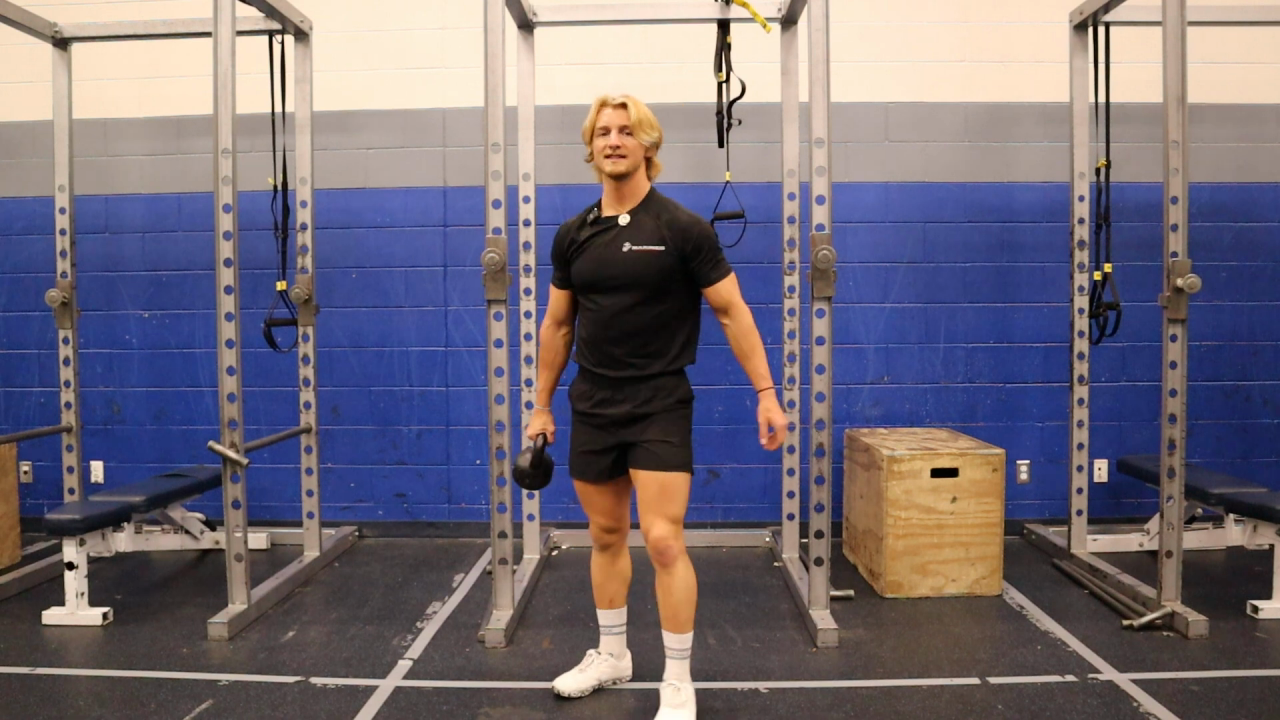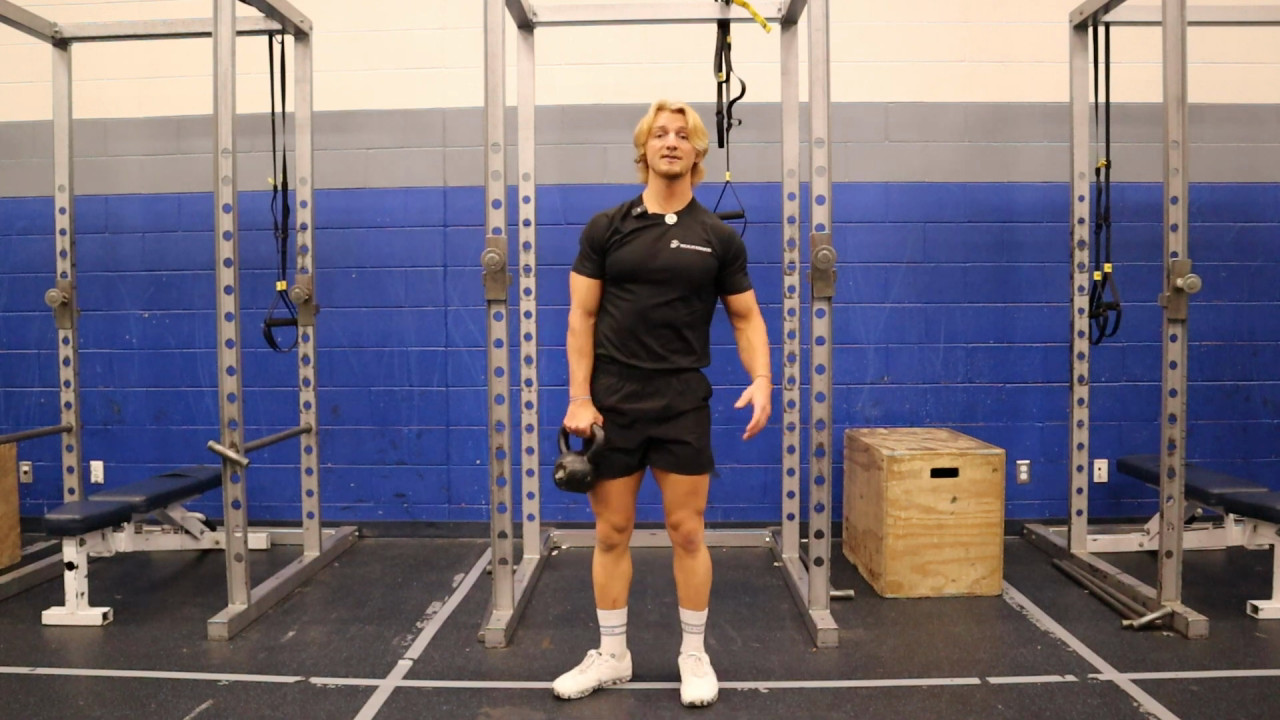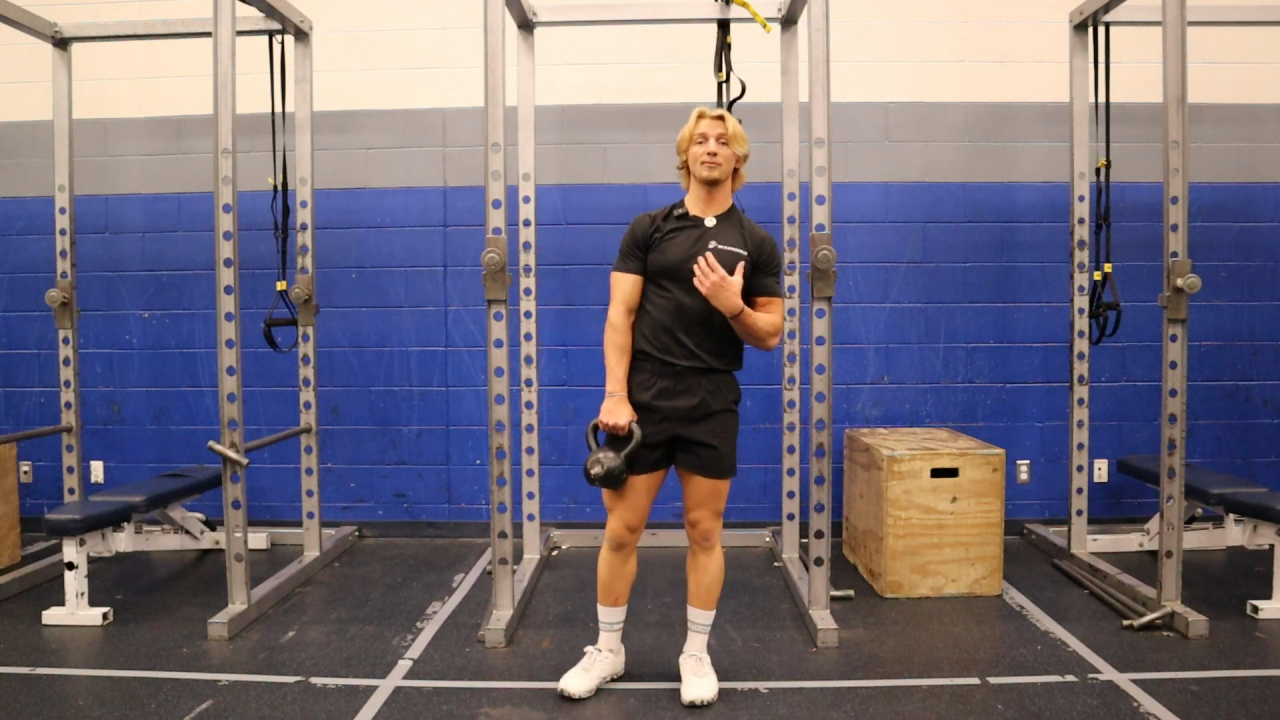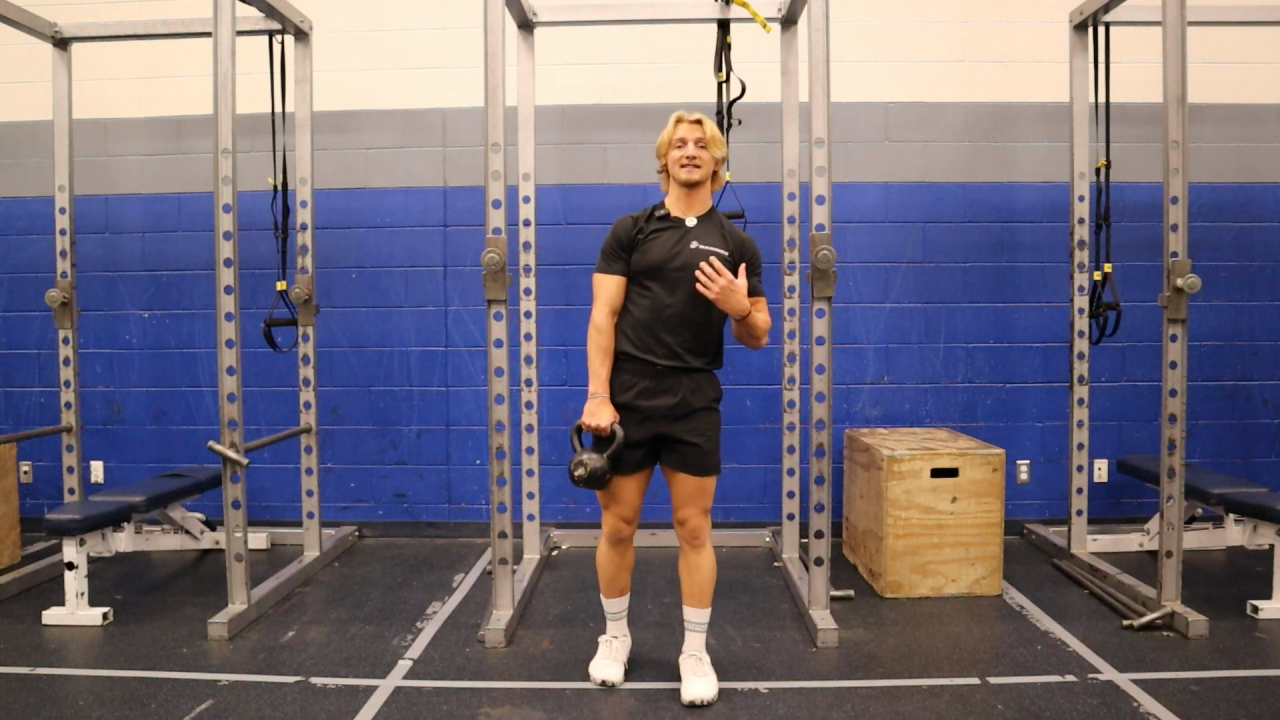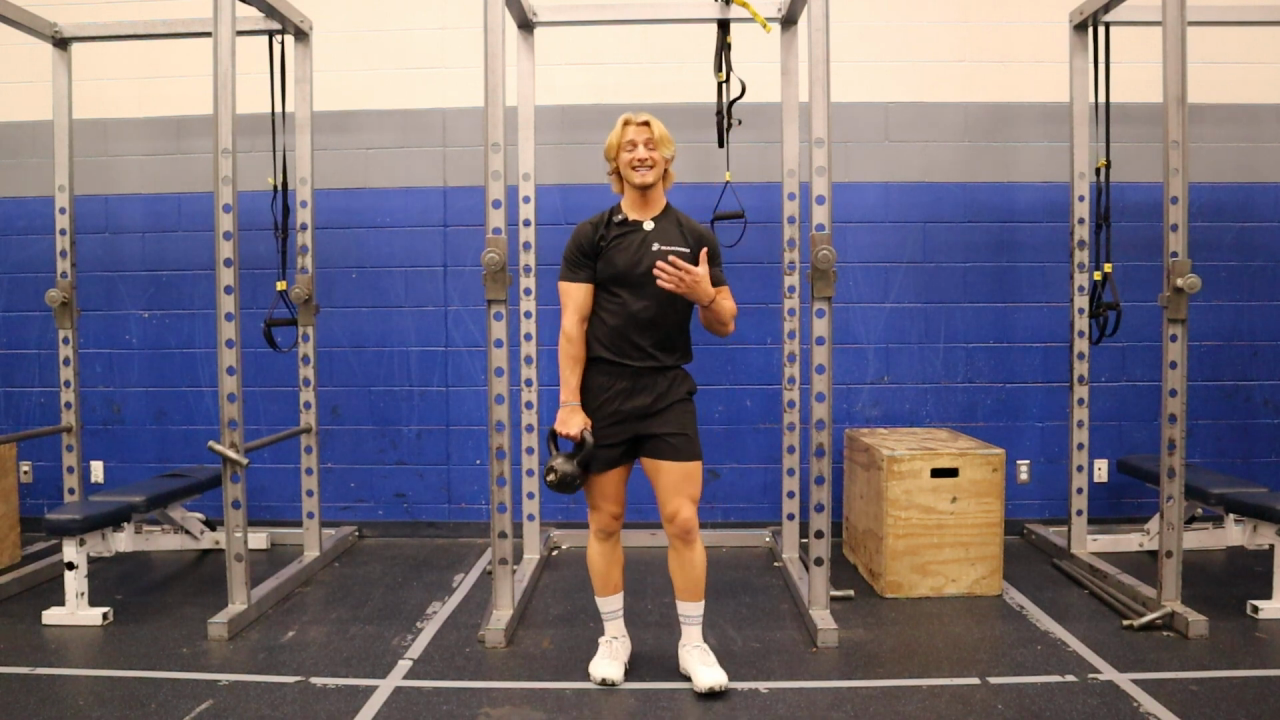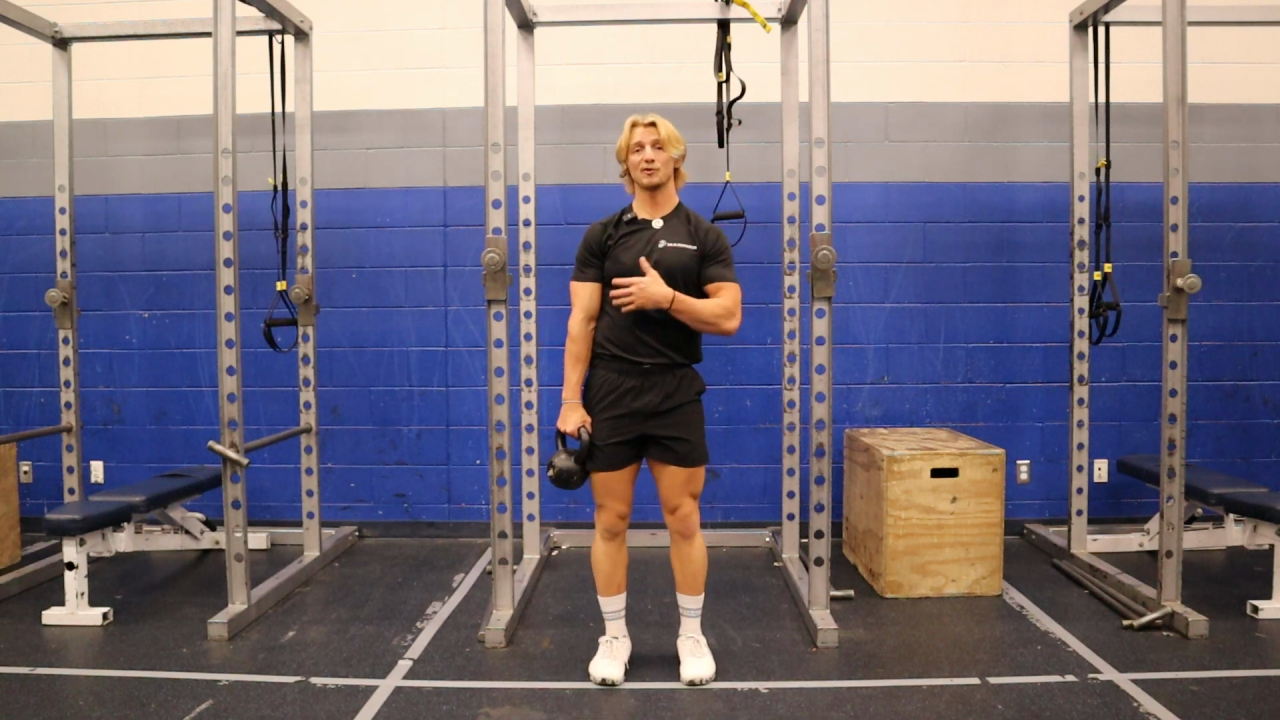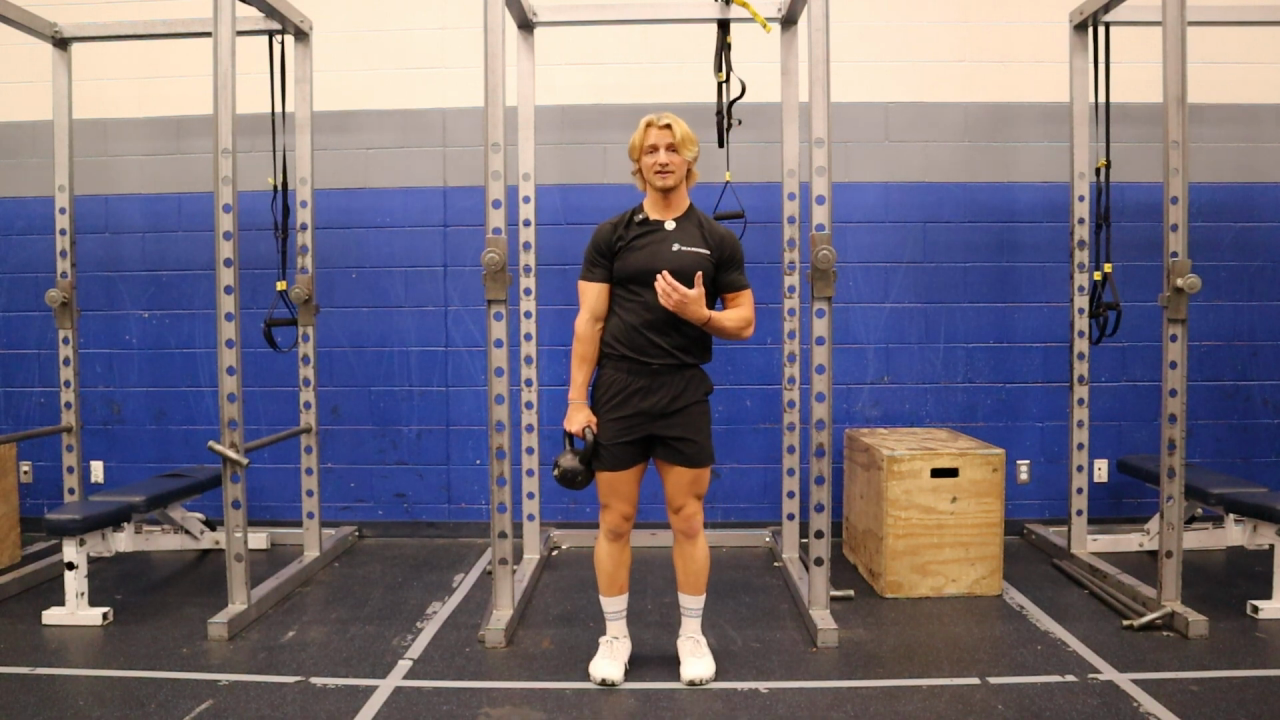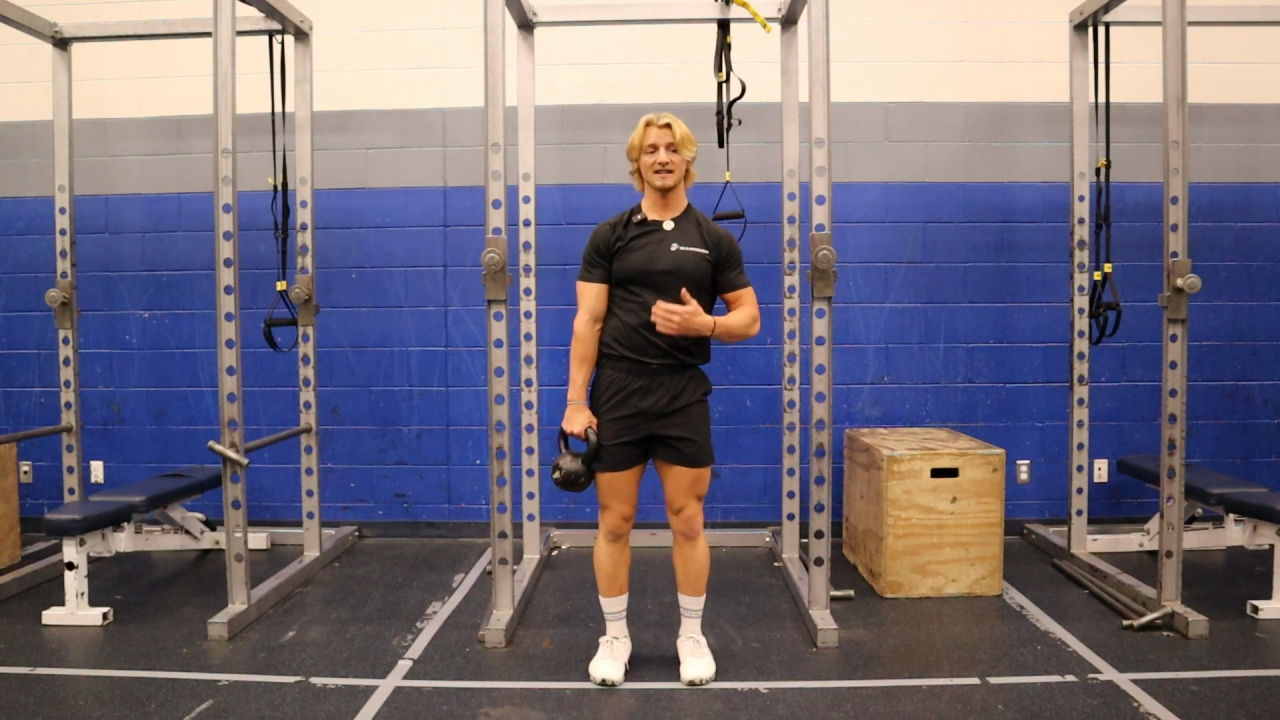
dt=0.5s
person 1, frame 1
left shoulder: (686, 229)
right shoulder: (572, 236)
left elbow: (733, 313)
right elbow: (558, 324)
left wrist: (766, 393)
right wrist: (542, 404)
left hip: (661, 406)
right hip: (595, 407)
left knee: (664, 542)
right knee: (606, 536)
right ankle: (612, 653)
person 1, frame 2
left shoulder: (720, 238)
right shoulder: (606, 227)
left elbow: (746, 317)
right elbow: (582, 317)
left wrist: (761, 381)
right wrist: (579, 397)
left hip: (684, 404)
right hip: (614, 402)
left knee: (687, 532)
right knee: (612, 532)
left ankle: (694, 653)
right ankle: (612, 654)
person 1, frame 3
left shoulder: (756, 242)
right shoulder: (647, 228)
left elbow: (771, 333)
right elbow: (621, 314)
left wrist: (734, 307)
right wrist: (615, 395)
left hip: (712, 403)
right hip: (643, 399)
left knee: (704, 531)
right knee: (621, 530)
left ankle: (696, 654)
right ankle: (606, 650)
person 1, frame 4
left shoulder: (737, 243)
right shoulder: (630, 230)
left elbow: (758, 336)
right elbow: (604, 315)
left wrist: (740, 308)
right wrist: (598, 395)
left hip: (695, 400)
right hip: (628, 397)
left knee: (693, 529)
right knee: (617, 526)
left ankle: (695, 651)
right ankle: (615, 634)
person 1, frame 5
left shoulder: (695, 238)
right shoulder: (590, 235)
left elbow: (724, 324)
right elbow: (573, 323)
left wrist: (704, 292)
right wrist: (569, 403)
left hip: (669, 395)
right hip: (603, 396)
left knee: (683, 521)
right knee: (605, 522)
left ankle: (693, 642)
right ankle: (613, 636)
person 1, frame 6
left shoulder: (705, 235)
right shoulder: (602, 236)
left elbow: (728, 318)
right elbow: (582, 321)
left wrist: (666, 297)
right wrist: (571, 399)
left hip: (677, 393)
right hip: (611, 392)
left knee: (684, 518)
right knee: (611, 521)
left ankle: (691, 635)
right ankle: (614, 637)
person 1, frame 7
left shoulder: (717, 239)
right shoulder: (611, 235)
left elbow: (744, 321)
right elbow: (590, 320)
left wrist: (701, 313)
right wrist: (577, 400)
left hip: (685, 393)
right hip: (618, 392)
left knee: (688, 519)
right knee: (615, 521)
left ankle: (692, 636)
right ankle: (615, 637)
person 1, frame 8
left shoulder: (714, 239)
right shoulder: (609, 235)
left elbow: (749, 319)
right elbow: (587, 321)
left wrist: (705, 324)
right wrist: (575, 402)
left hip: (684, 393)
right hip: (617, 392)
left knee: (687, 520)
right knee: (614, 522)
left ankle: (691, 635)
right ankle: (614, 637)
